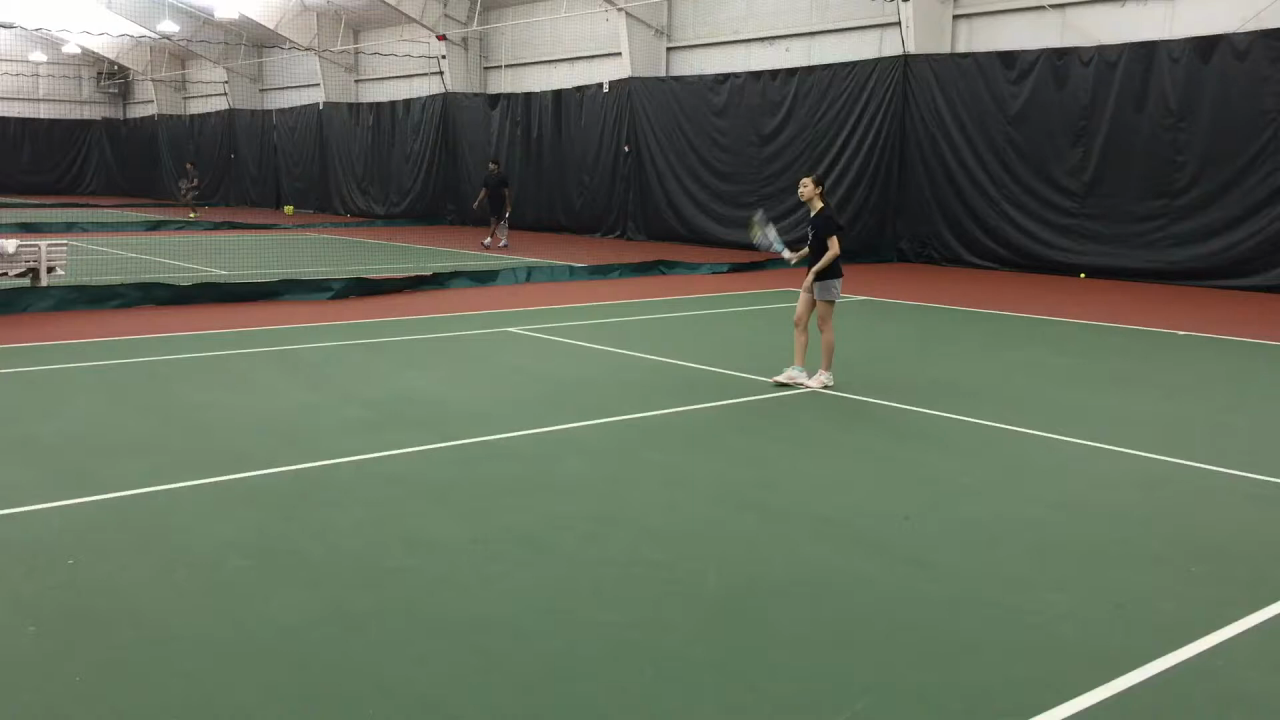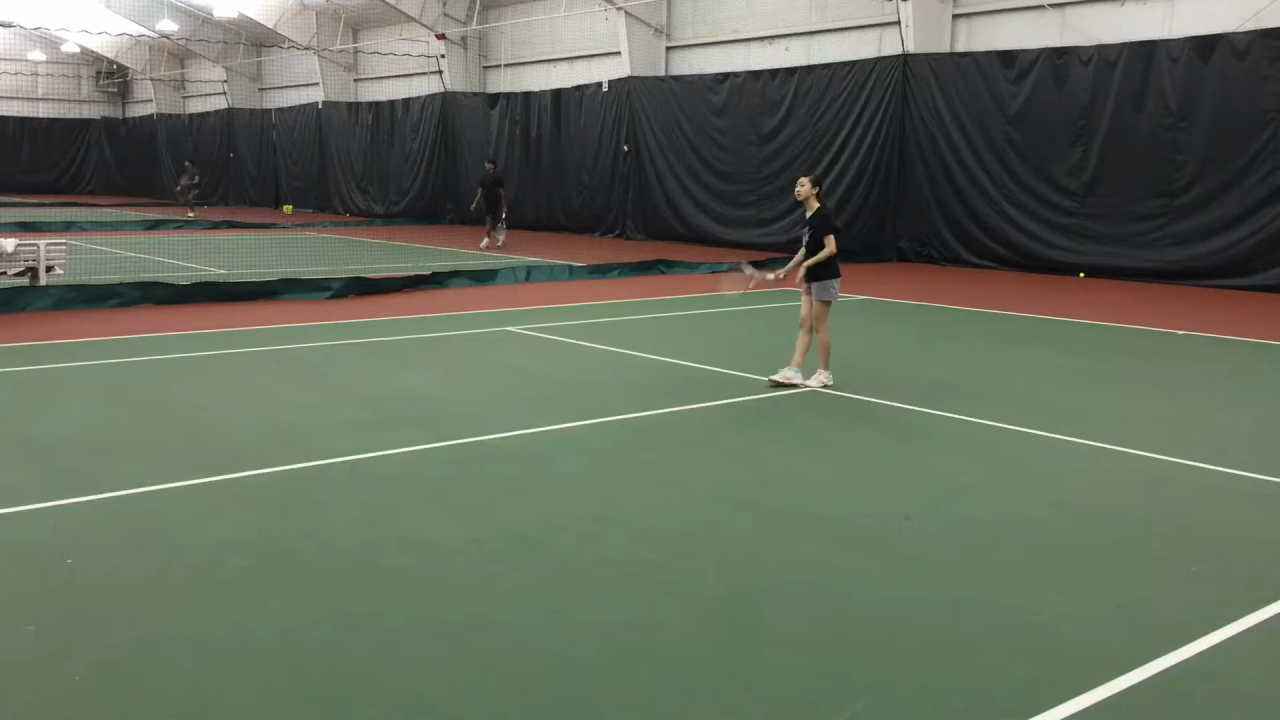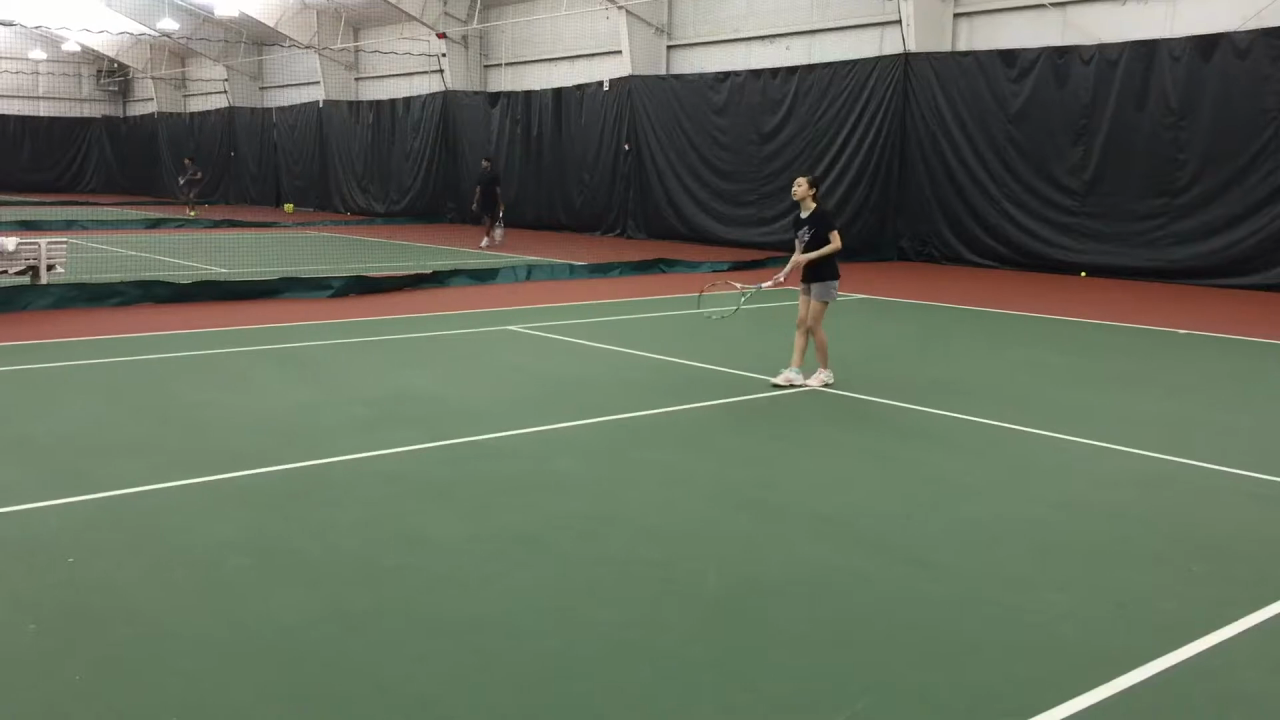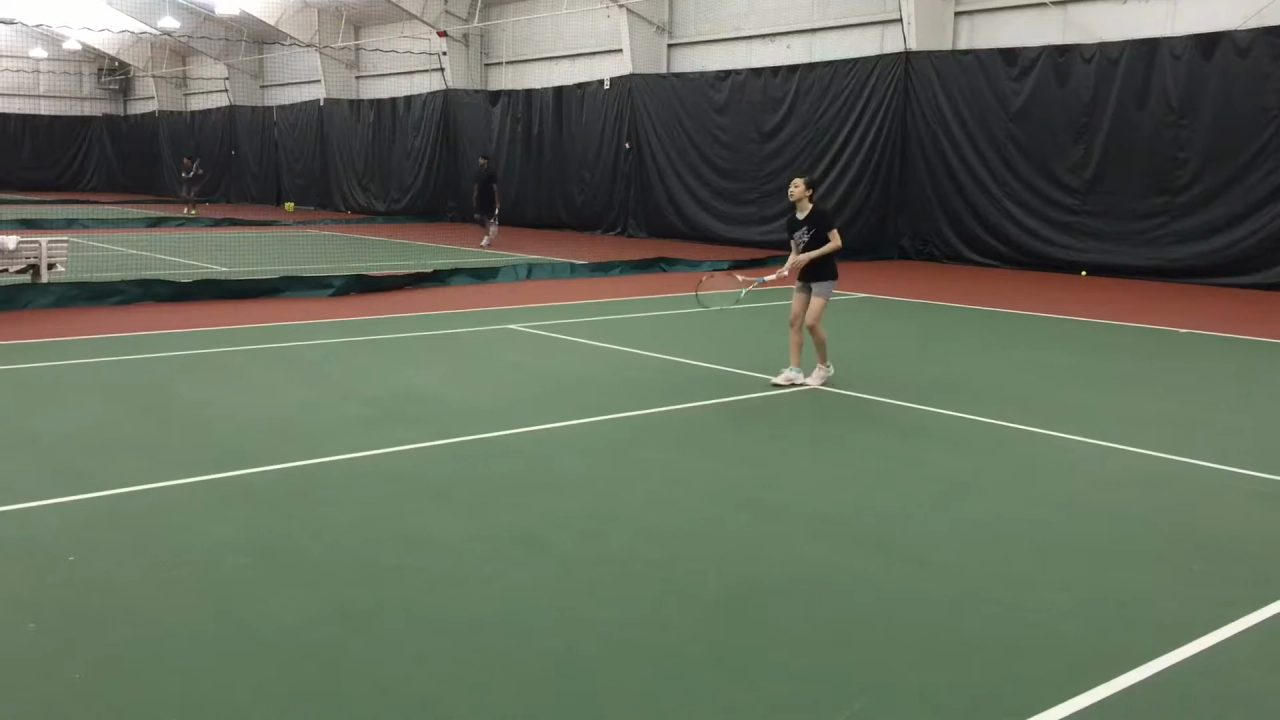
dt=0.1s
person 1, frame 1
left shoulder: (825, 215)
right shoulder: (813, 214)
left elbow: (835, 250)
left wrist: (812, 272)
right wrist: (798, 255)
left hip: (827, 277)
right hip: (814, 277)
left knee: (824, 325)
right knee: (799, 321)
left ankle: (825, 374)
right ankle: (797, 371)
person 1, frame 2
left shoulder: (822, 215)
right shoulder: (808, 215)
left elbow: (831, 249)
left wrist: (806, 265)
right wrist: (787, 268)
left hip: (825, 276)
right hip: (812, 277)
left knee: (818, 325)
right knee: (804, 324)
left ankle: (824, 373)
right ankle: (793, 371)
person 1, frame 3
left shoulder: (821, 215)
right shoulder: (797, 218)
left elbow: (837, 244)
left wrist: (809, 256)
right wrist: (785, 272)
left hip: (826, 277)
right hip: (808, 277)
left knee: (813, 324)
right knee: (801, 324)
left ankle: (825, 372)
right ankle: (794, 372)
person 1, frame 4
left shoulder: (819, 214)
right shoulder: (792, 220)
left elbow: (837, 243)
right elbow: (795, 252)
left wrist: (810, 256)
right wrist: (787, 267)
left hip: (824, 276)
right hip: (804, 277)
left knee: (811, 322)
right knee: (794, 320)
left ankle: (824, 366)
right ankle: (794, 371)
